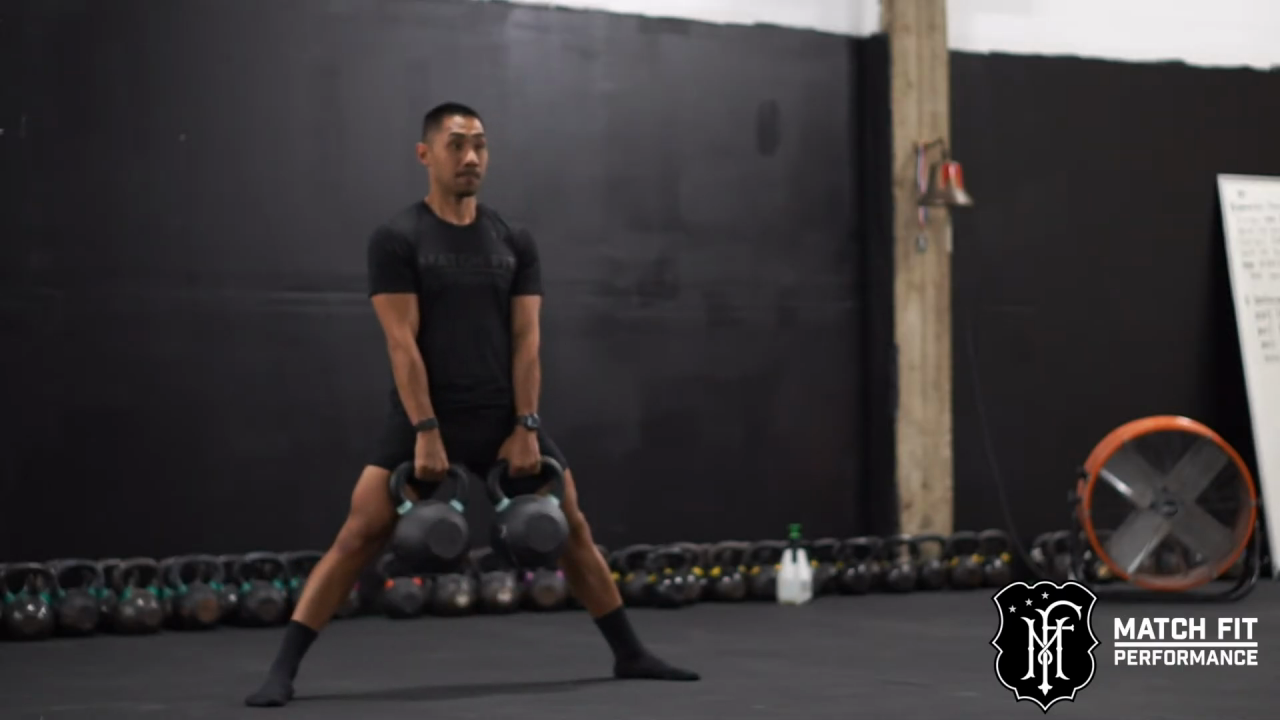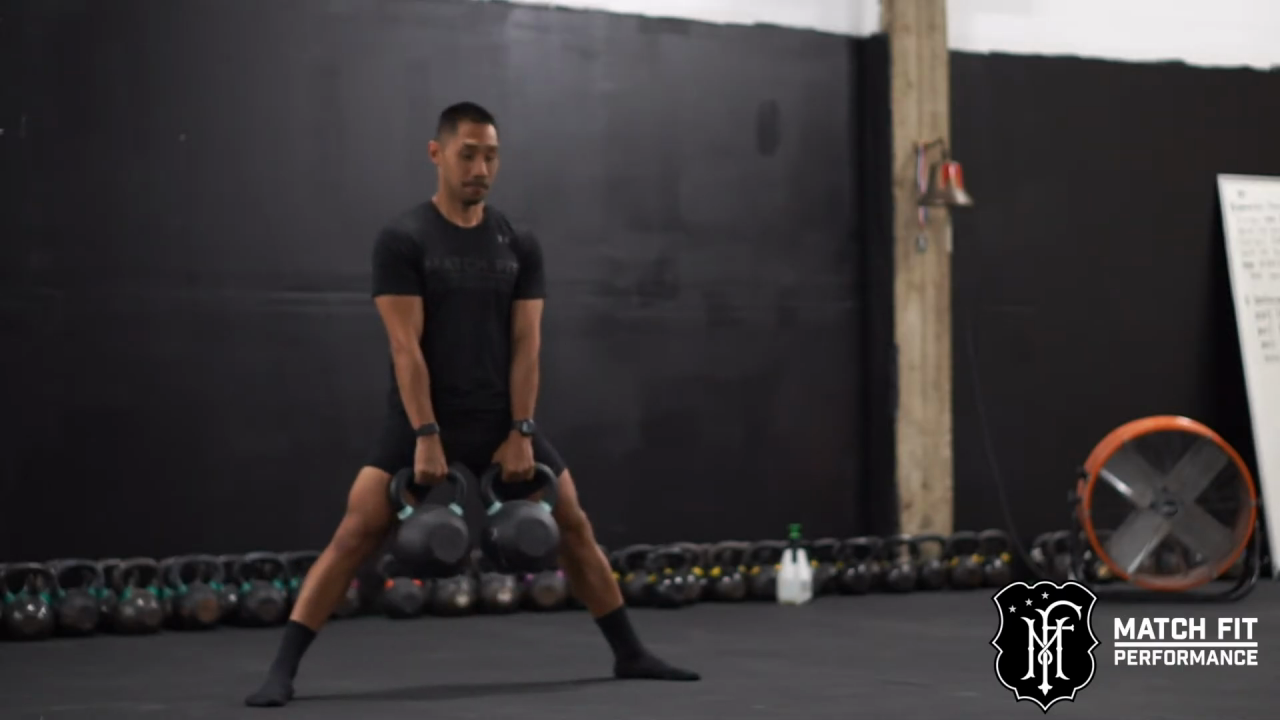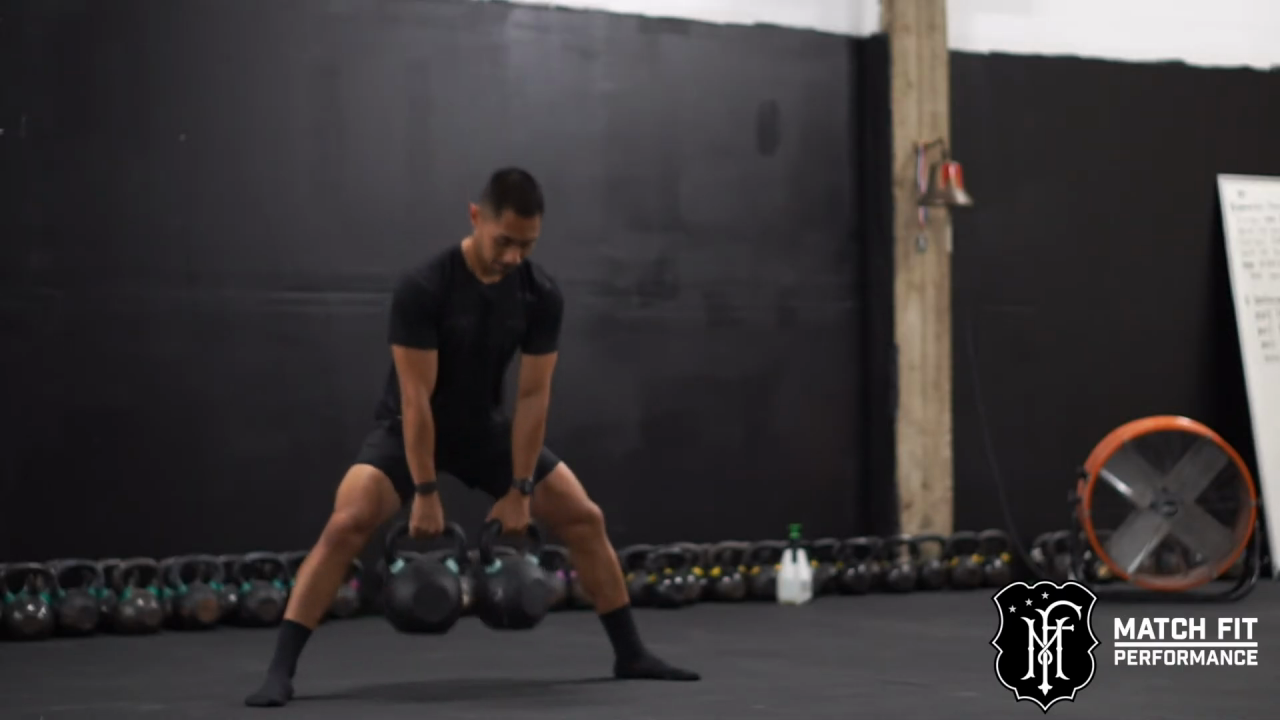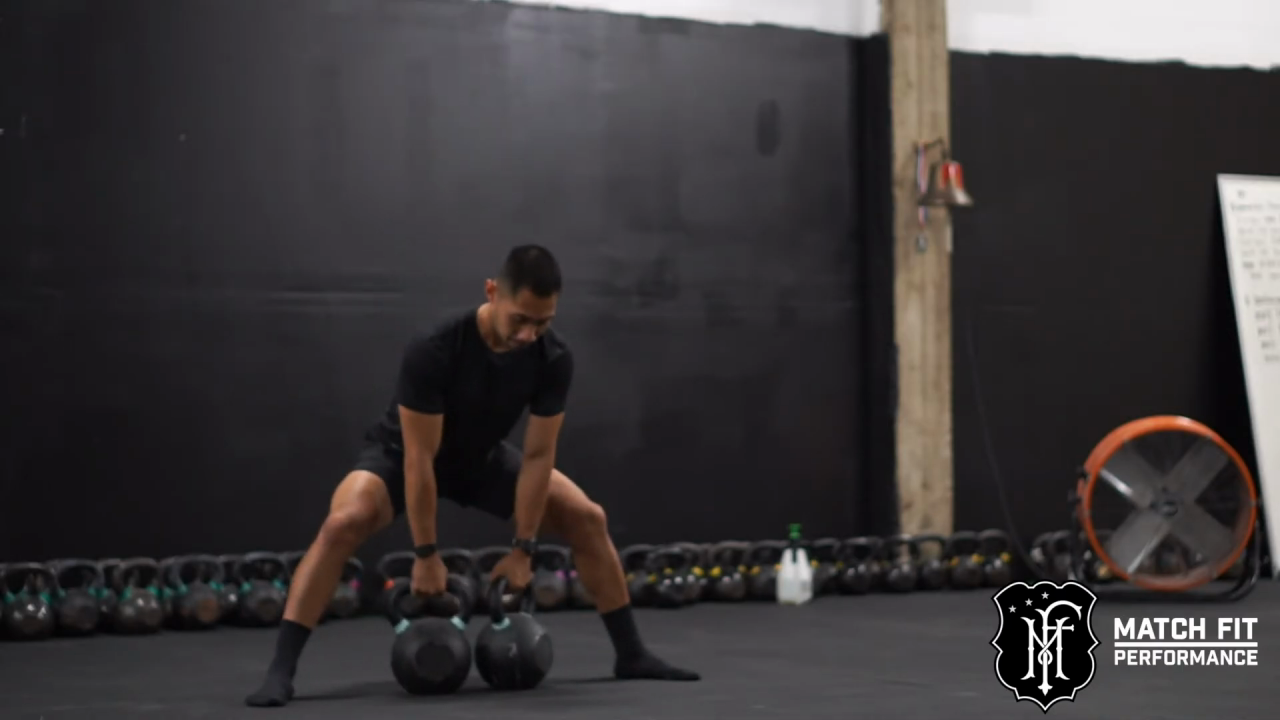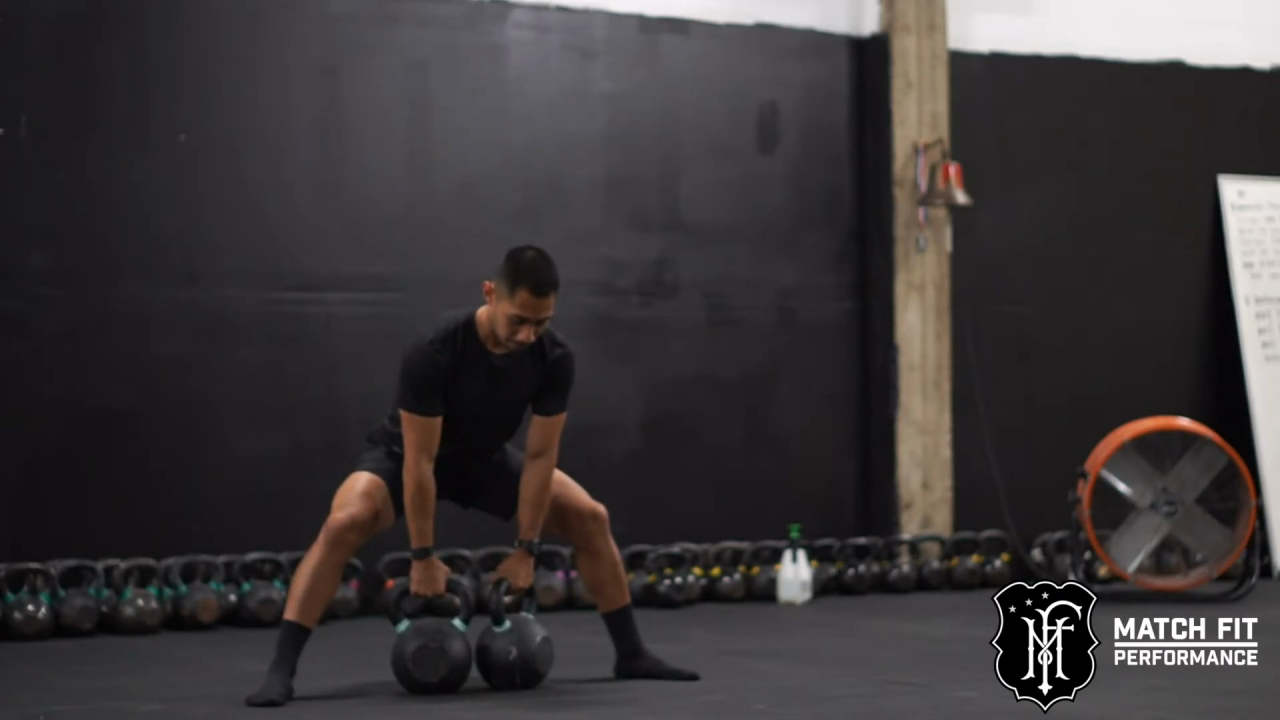
dt=0.5s
person 1, frame 1
left shoulder: (515, 243)
right shoulder: (396, 240)
left elbow: (526, 341)
right elbow: (403, 343)
left wrist: (526, 429)
right wrist: (426, 433)
left hip: (504, 420)
right hip: (425, 419)
left knee: (572, 531)
right knee: (359, 537)
left ankle: (631, 654)
right ankle: (282, 671)
person 1, frame 2
left shoulder: (519, 244)
right shoulder: (403, 239)
left elbow: (526, 345)
right elbow: (406, 347)
left wrist: (521, 434)
right wrist: (426, 438)
left hip: (500, 421)
right hip: (423, 420)
left knee: (574, 529)
right knee: (356, 536)
left ankle: (630, 654)
right ankle: (282, 671)
person 1, frame 3
left shoulder: (543, 296)
right shoulder: (422, 288)
left elbow: (533, 395)
right elbow: (416, 399)
left wrist: (520, 490)
right wrist: (424, 492)
left hip: (486, 429)
right hip: (407, 430)
left knee: (585, 519)
right knee: (346, 524)
left ankle: (631, 653)
right ankle: (280, 670)
person 1, frame 4
left shoulder: (554, 359)
right shoulder: (432, 351)
left elbow: (538, 456)
right elbow: (419, 460)
left wrist: (522, 551)
right wrist: (426, 556)
left hip: (483, 457)
right hip: (402, 453)
left knee: (587, 518)
right knee: (344, 524)
left ankle: (631, 654)
right ankle: (281, 670)
person 1, frame 5
left shoulder: (555, 359)
right shoulder: (432, 354)
left elbow: (540, 456)
right elbow: (419, 462)
left wrist: (525, 551)
right wrist: (424, 558)
left hip: (485, 458)
right hip: (403, 455)
left knee: (591, 518)
right knee: (344, 524)
left ankle: (631, 654)
right ankle: (281, 670)
